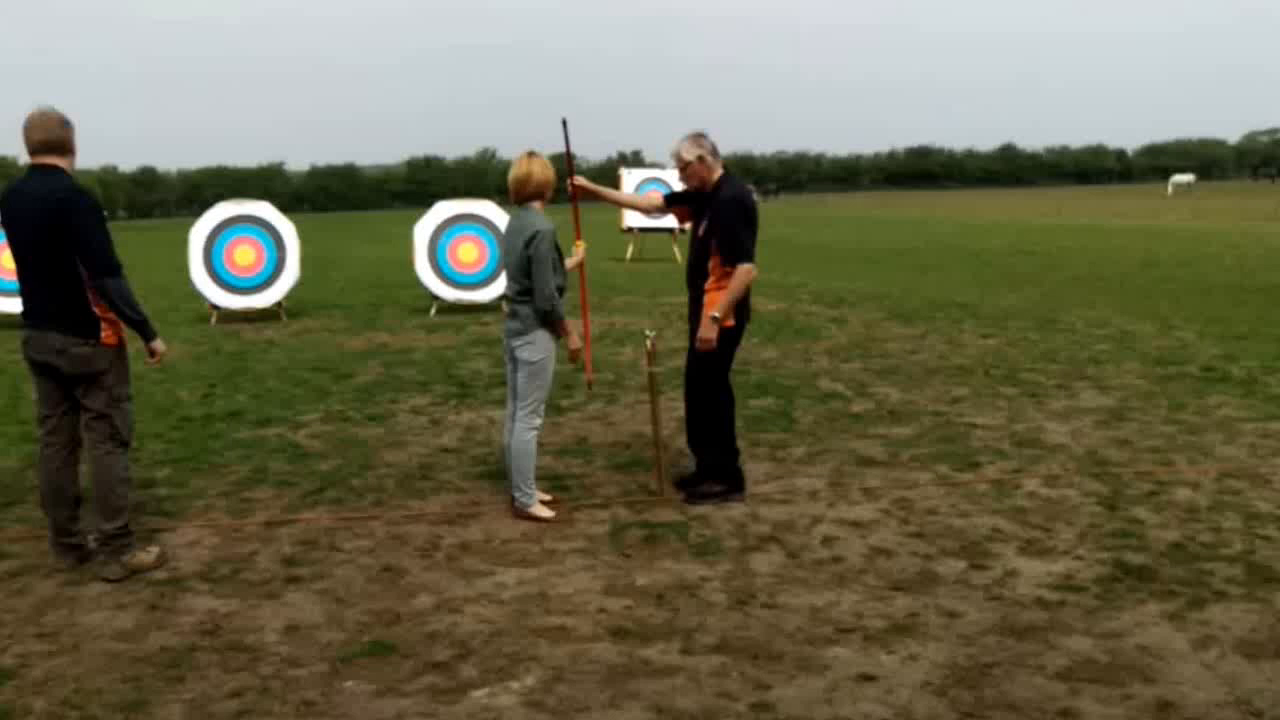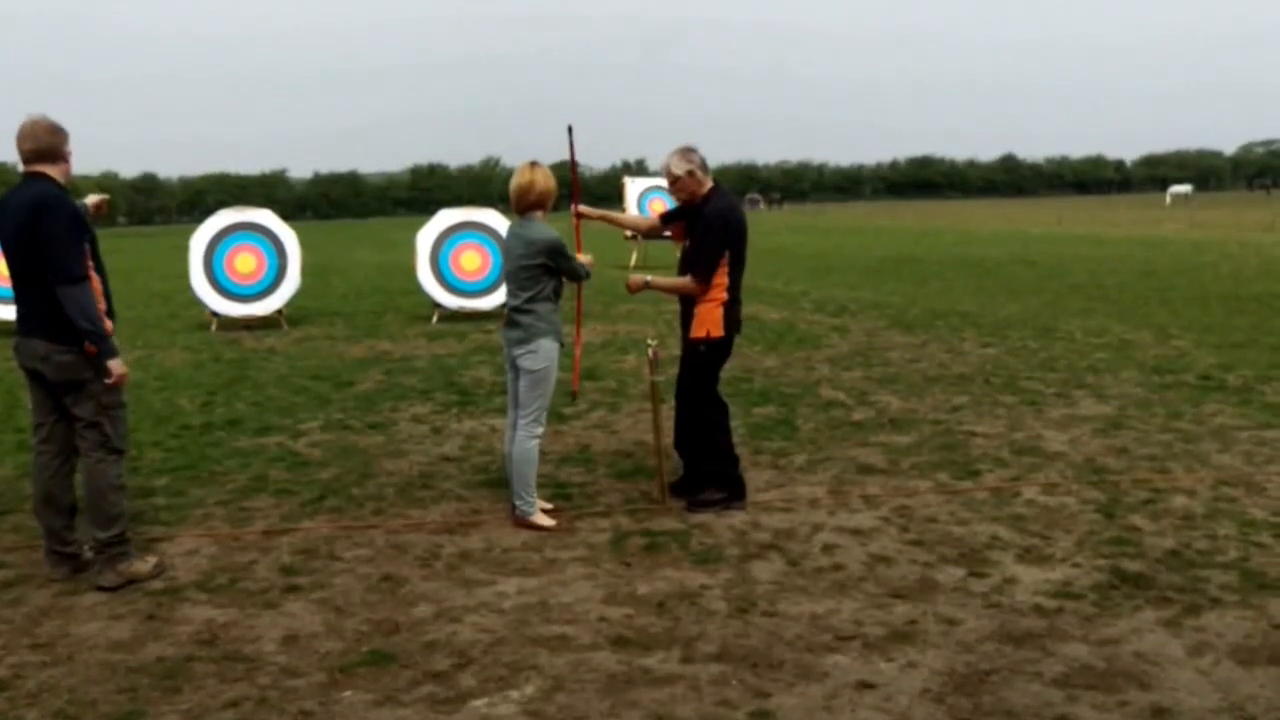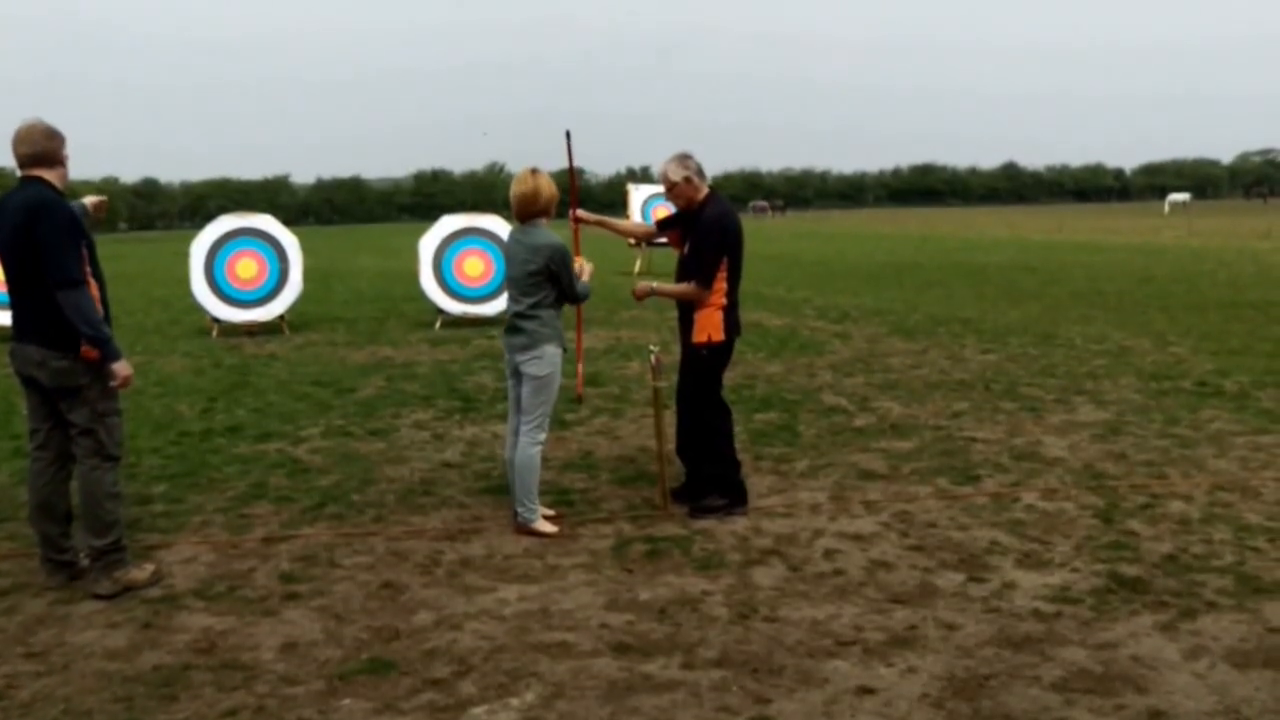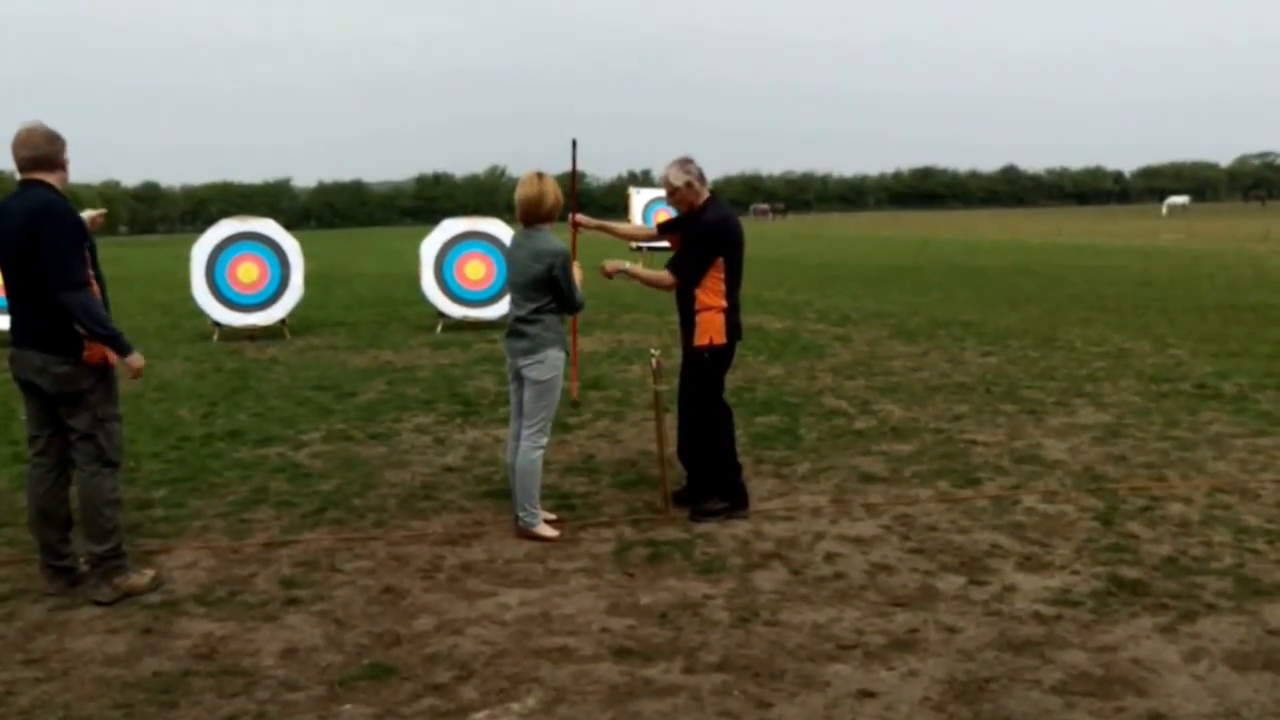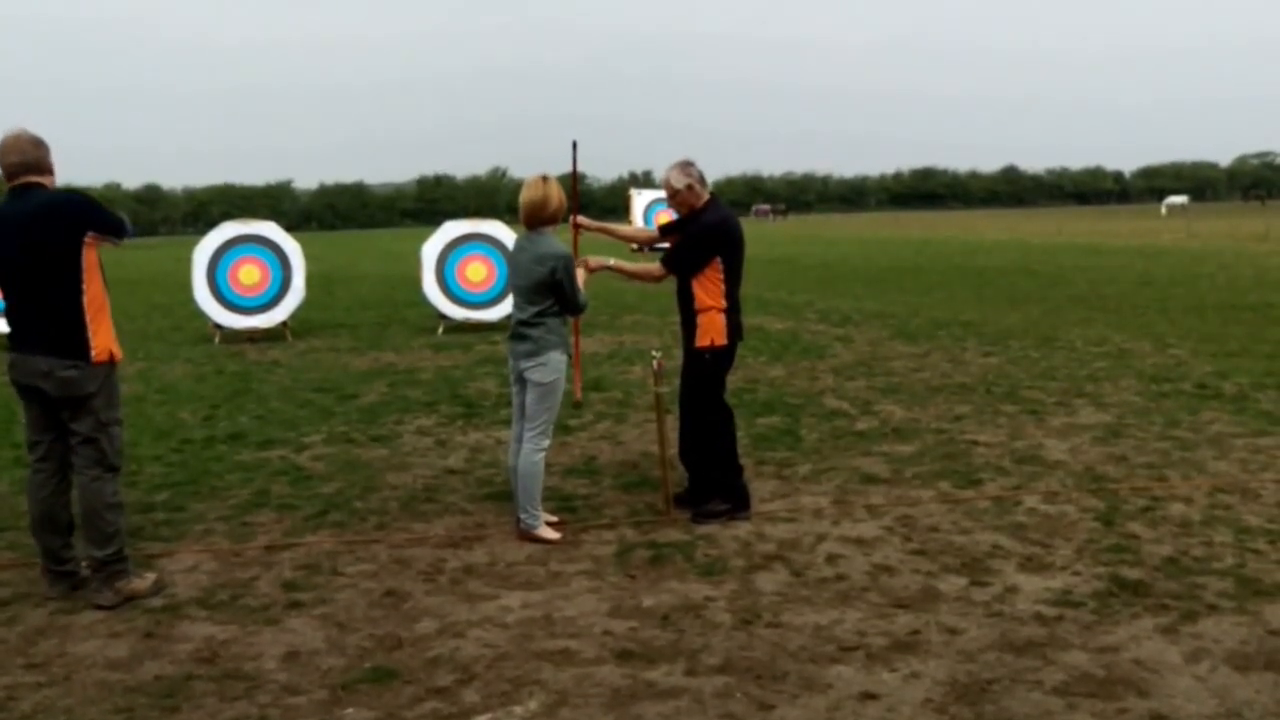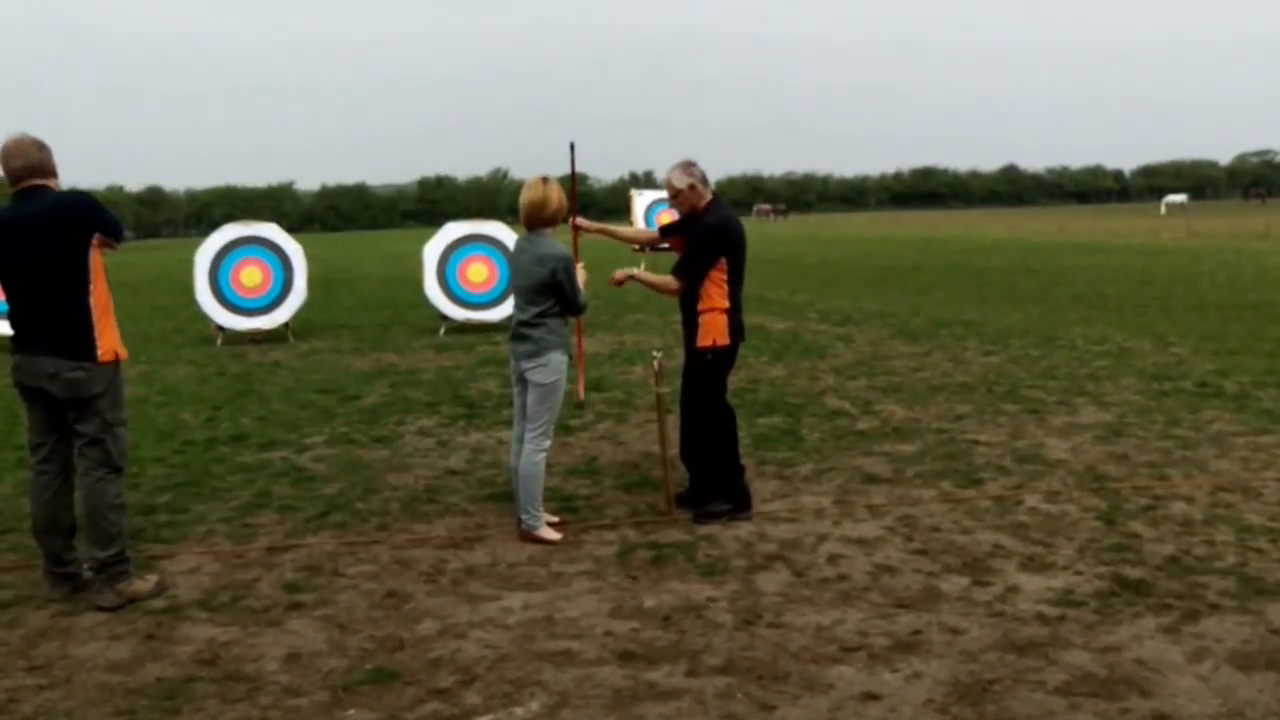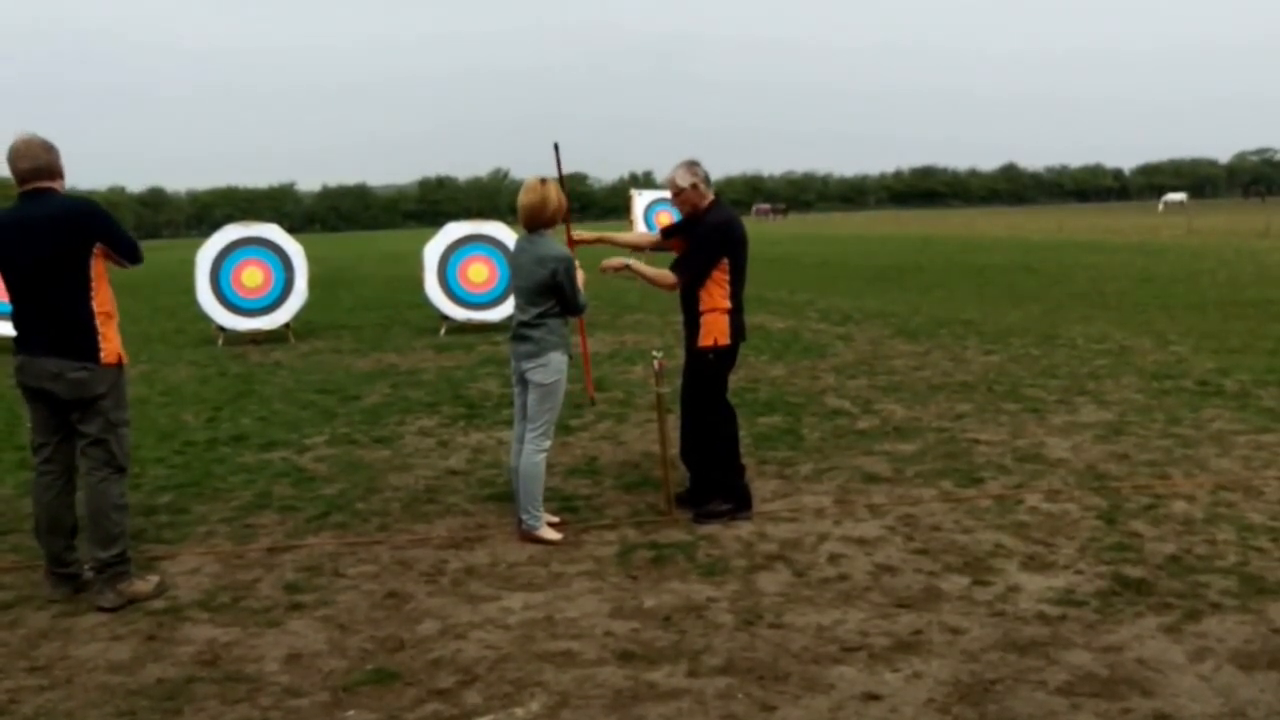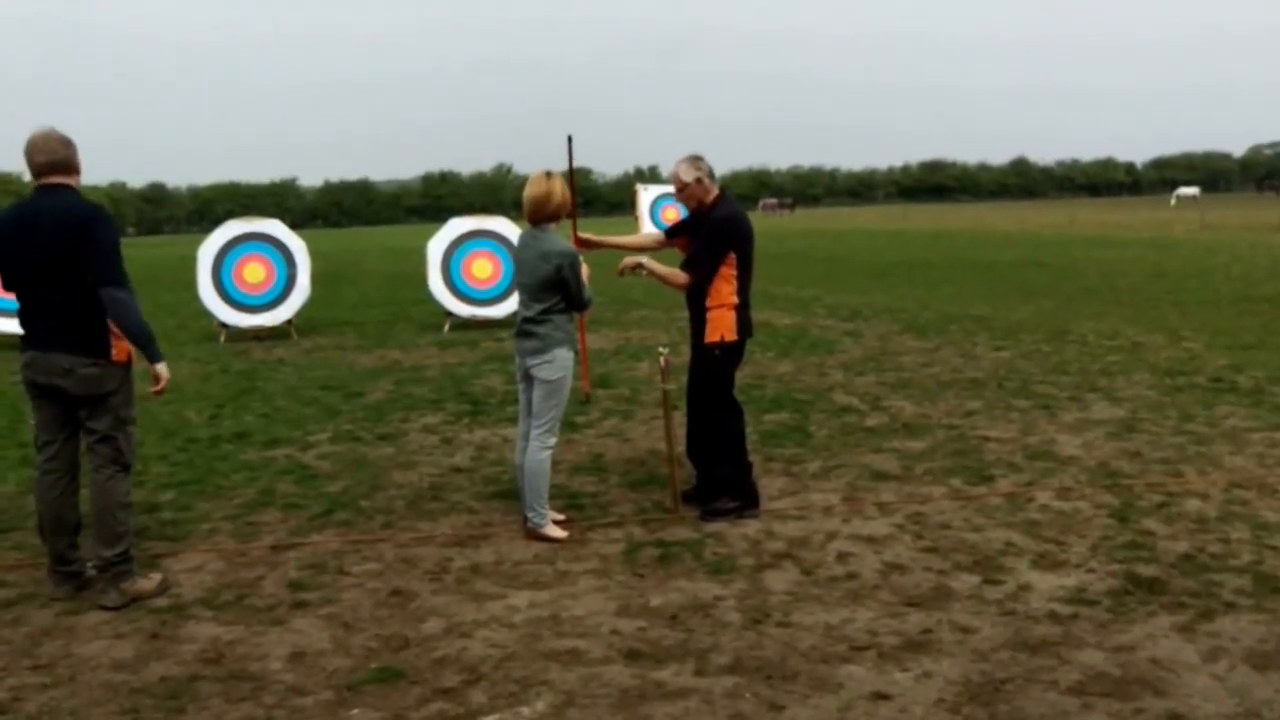
dt=0.7s
person 1, frame 1
right shoulder: (73, 196)
right elbow: (106, 274)
right wrist: (148, 332)
left hip: (39, 336)
right hip: (86, 339)
left knee: (56, 439)
right knee: (109, 440)
left ankle: (67, 543)
right ankle: (117, 550)
person 1, frame 2
right shoulder: (55, 203)
right elbow: (72, 285)
left wrist: (80, 212)
right wrist: (106, 349)
right hip: (73, 348)
left knee: (51, 447)
right knee: (102, 447)
left ankle: (62, 553)
right ankle: (112, 559)
person 1, frame 3
right shoulder: (51, 206)
right elbow: (70, 290)
left wrist: (80, 212)
right wrist: (110, 352)
right hip: (71, 354)
left knee: (47, 454)
right knee: (98, 455)
left ankle: (59, 561)
right ankle: (109, 566)
person 1, frame 4
right shoulder: (54, 209)
right elbow: (75, 293)
left wrist: (79, 229)
right wrist: (122, 348)
right hip: (73, 359)
left knee: (46, 460)
right knee: (97, 461)
left ankle: (58, 567)
right ankle: (109, 573)
person 1, frame 5
right shoulder: (69, 206)
right elbow: (119, 228)
right hip: (78, 361)
left knee: (45, 464)
right knee: (97, 465)
left ankle: (59, 571)
right ankle: (110, 577)
person 1, frame 6
right shoulder: (76, 207)
right elbow: (114, 234)
right hip: (83, 361)
left knee: (48, 465)
right knee: (100, 465)
left ankle: (60, 572)
right ankle: (112, 578)
person 1, frame 7
right shoulder: (81, 212)
right elbow: (132, 255)
right hip: (87, 361)
left knee: (50, 465)
right knee: (103, 465)
left ankle: (62, 573)
right ankle: (113, 578)
person 1, frame 8
right shoulder: (89, 216)
right elbow: (115, 292)
right wrist: (153, 353)
right hip: (94, 359)
left knee: (54, 463)
right knee: (110, 464)
left ankle: (63, 572)
right ankle: (116, 577)
person 2, frame 1
left shoulder: (515, 224)
right shoulder: (541, 229)
right elbow: (545, 296)
left wrist: (570, 262)
right wrist: (570, 332)
left hip: (515, 327)
right hip: (535, 332)
left knee: (516, 413)
right knee: (529, 418)
left ankle: (521, 488)
right ankle: (525, 500)
person 2, frame 2
left shoulder: (514, 232)
right shoulder: (546, 237)
right elbow: (576, 272)
left wrist: (570, 265)
right wrist: (586, 264)
left hip: (515, 335)
right hip: (538, 339)
left knee: (517, 421)
right knee: (531, 426)
left ankle: (522, 497)
right ankle: (525, 508)
person 2, frame 3
left shoulder: (514, 239)
right shoulder: (552, 244)
right elbow: (574, 295)
left wrist: (567, 270)
right wrist: (585, 276)
left hip: (515, 341)
right hip: (541, 346)
left knee: (517, 428)
right knee: (533, 433)
left ankle: (523, 503)
right ankle: (527, 515)
person 2, frame 4
left shoulder: (517, 243)
right shoulder: (555, 250)
right elbow: (572, 304)
right wrist: (577, 280)
left hip: (516, 346)
right hip: (543, 351)
left knee: (518, 432)
right knee: (534, 437)
left ankle: (525, 508)
right ankle: (529, 520)
person 2, frame 5
left shoulder: (520, 246)
right shoulder: (558, 254)
right elbow: (575, 306)
right wrist: (580, 281)
left hip: (519, 349)
right hip: (546, 354)
left knee: (520, 435)
right knee: (536, 440)
left ankle: (527, 510)
right ankle: (530, 522)
person 2, frame 6
left shoulder: (521, 246)
right shoulder: (558, 255)
right elbow: (576, 307)
right wrist: (580, 281)
left hip: (521, 349)
right hip: (546, 354)
left knee: (522, 436)
right knee: (537, 440)
left ankle: (527, 511)
right ankle: (531, 523)
person 2, frame 7
left shoulder: (520, 247)
right shoulder: (559, 255)
right elbow: (575, 307)
right wrist: (579, 282)
left hip: (521, 349)
right hip: (547, 354)
left knee: (522, 435)
right knee: (538, 440)
left ankle: (527, 511)
right ankle: (532, 522)
person 2, frame 8
left shoulder: (524, 241)
right shoulder: (563, 251)
right elbow: (581, 303)
right wrist: (583, 277)
left hip: (526, 346)
right hip: (552, 351)
left knee: (527, 433)
right knee: (543, 437)
left ankle: (532, 509)
right ankle: (538, 521)
person 3, frame 1
left shoulder: (731, 200)
right shoulder: (706, 195)
left elbow: (746, 270)
right elbow: (650, 204)
left wrist: (713, 319)
right wrist: (594, 189)
left hip: (720, 316)
right hip: (706, 311)
left knee: (710, 391)
right knee: (698, 389)
left ankle: (727, 478)
right ankle: (708, 469)
person 3, frame 2
left shoulder: (717, 213)
right shoulder: (700, 207)
left elbow: (695, 283)
right elbow: (651, 225)
left wrist: (646, 282)
right wrist: (599, 215)
left hip: (712, 321)
right hip: (701, 320)
left knee: (702, 399)
right knee: (689, 397)
left ankle: (727, 485)
right ankle: (697, 474)
person 3, frame 3
left shoulder: (714, 219)
right shoulder: (696, 214)
left elbow: (699, 289)
right elbow: (648, 231)
left wrist: (652, 288)
right wrist: (596, 220)
left hip: (712, 327)
right hip: (698, 326)
left knee: (707, 404)
right knee: (690, 403)
left ankle: (729, 491)
right ankle: (700, 481)
person 3, frame 4
left shoulder: (713, 223)
right shoulder: (697, 217)
left elbow: (670, 279)
right elbow: (648, 232)
left wrist: (623, 267)
right wrist: (595, 225)
left hip: (713, 329)
right hip: (700, 327)
left knee: (708, 406)
right knee: (692, 405)
left ankle: (730, 494)
right ankle: (702, 484)
person 3, frame 5
left shoulder: (712, 224)
right shoulder: (699, 219)
left elbow: (658, 272)
right elbow: (650, 235)
left wrist: (608, 263)
right wrist: (596, 226)
left hip: (714, 331)
right hip: (701, 329)
left knee: (710, 408)
right knee: (694, 407)
left ankle: (732, 495)
right ankle: (703, 486)
person 3, frame 6
left shoulder: (715, 225)
right shoulder: (700, 219)
left elbow: (675, 284)
right elbow: (650, 236)
left wrist: (632, 274)
right wrist: (597, 228)
left hip: (715, 331)
right hip: (702, 329)
left knee: (711, 408)
right knee: (695, 407)
left ankle: (733, 496)
right ankle: (704, 486)
person 3, frame 7
left shoulder: (717, 224)
right shoulder: (700, 220)
left elbow: (671, 279)
right elbow: (654, 239)
left wrist: (627, 264)
right wrist: (599, 237)
left hip: (716, 331)
right hip: (703, 329)
left knee: (712, 408)
right knee: (695, 408)
left ankle: (734, 496)
right ankle: (704, 486)
person 3, frame 8
left shoulder: (723, 220)
right shoulder: (704, 217)
left elbow: (683, 278)
right elbow: (657, 239)
left wrist: (642, 263)
right wrist: (600, 241)
left hip: (722, 327)
right hip: (708, 325)
left knee: (719, 405)
right knee: (701, 404)
left ankle: (741, 493)
right ankle: (712, 484)
